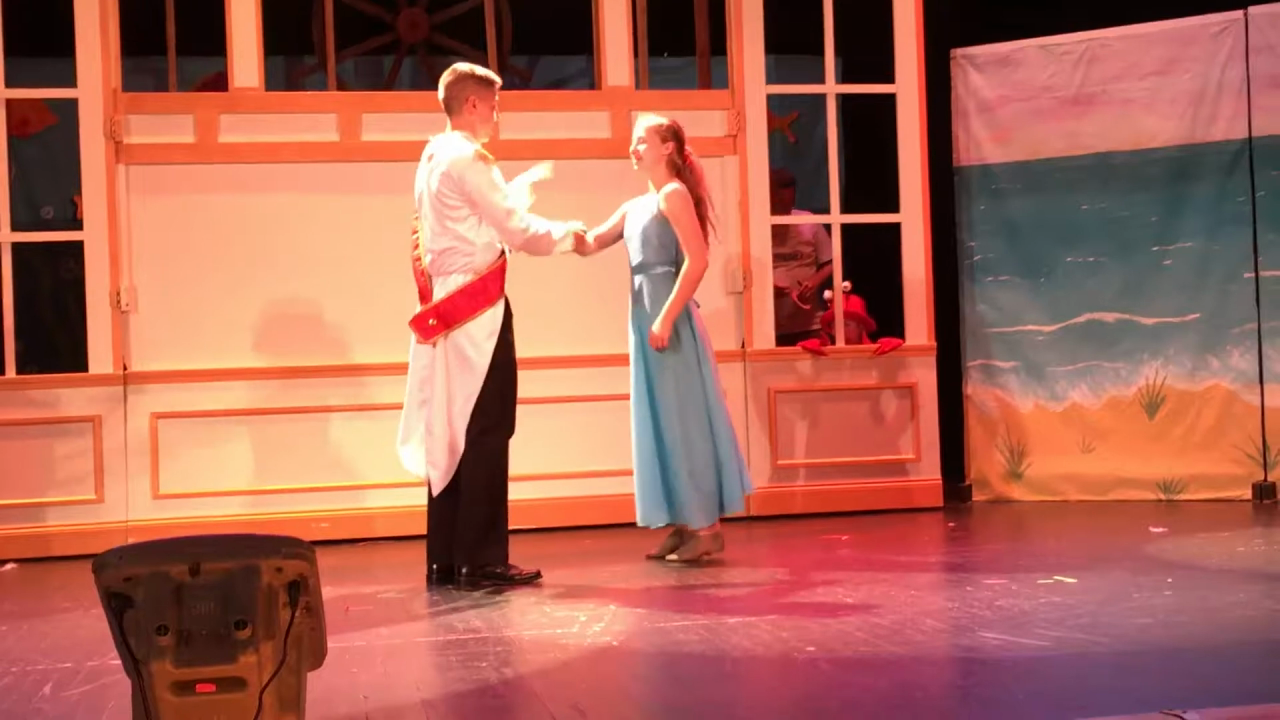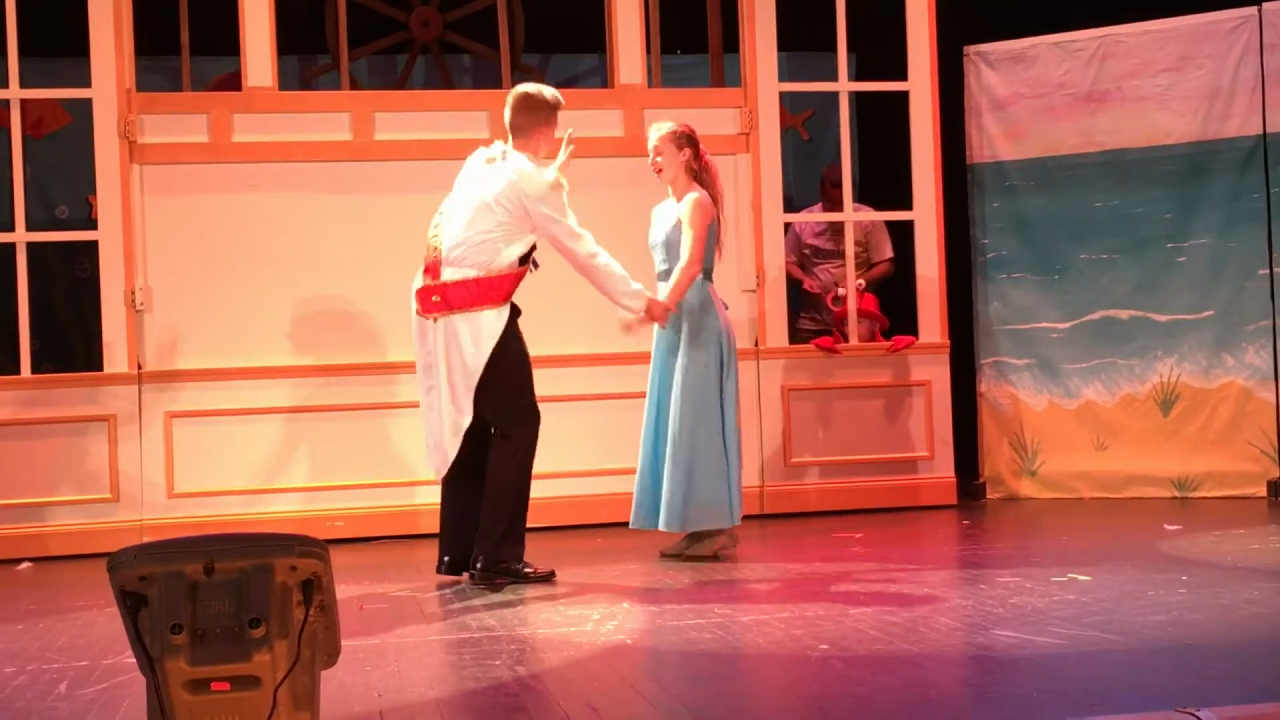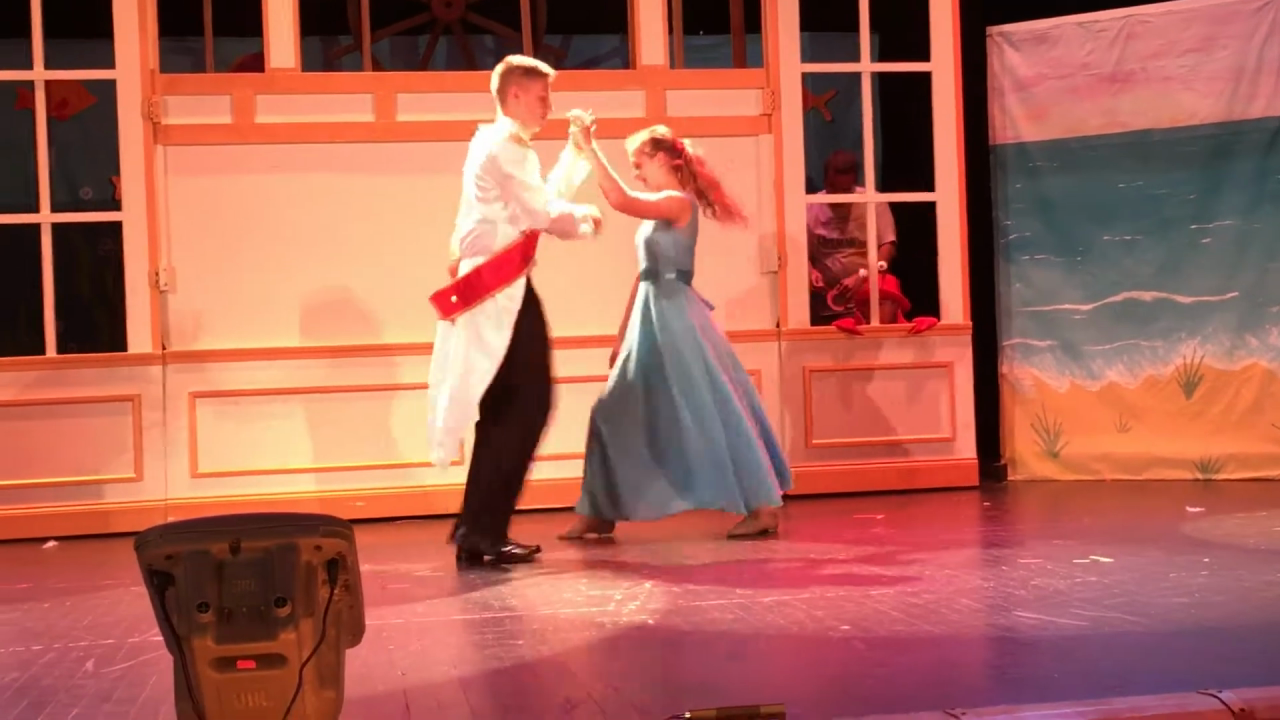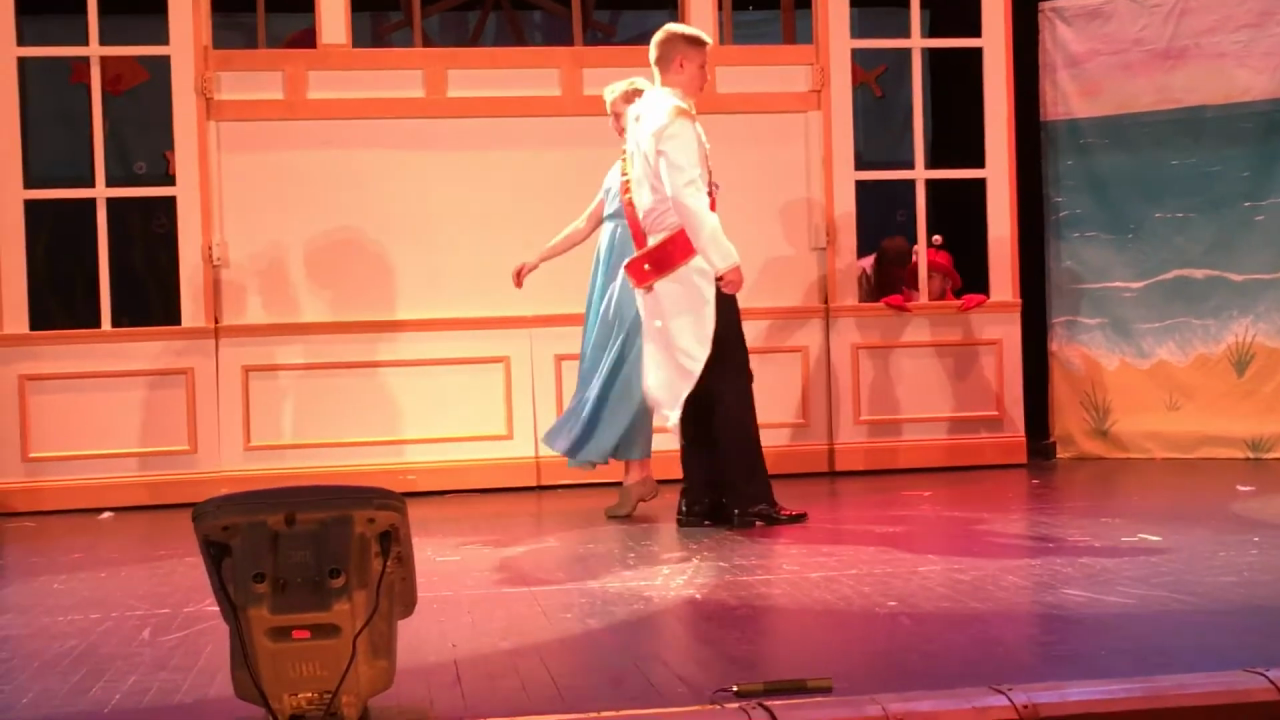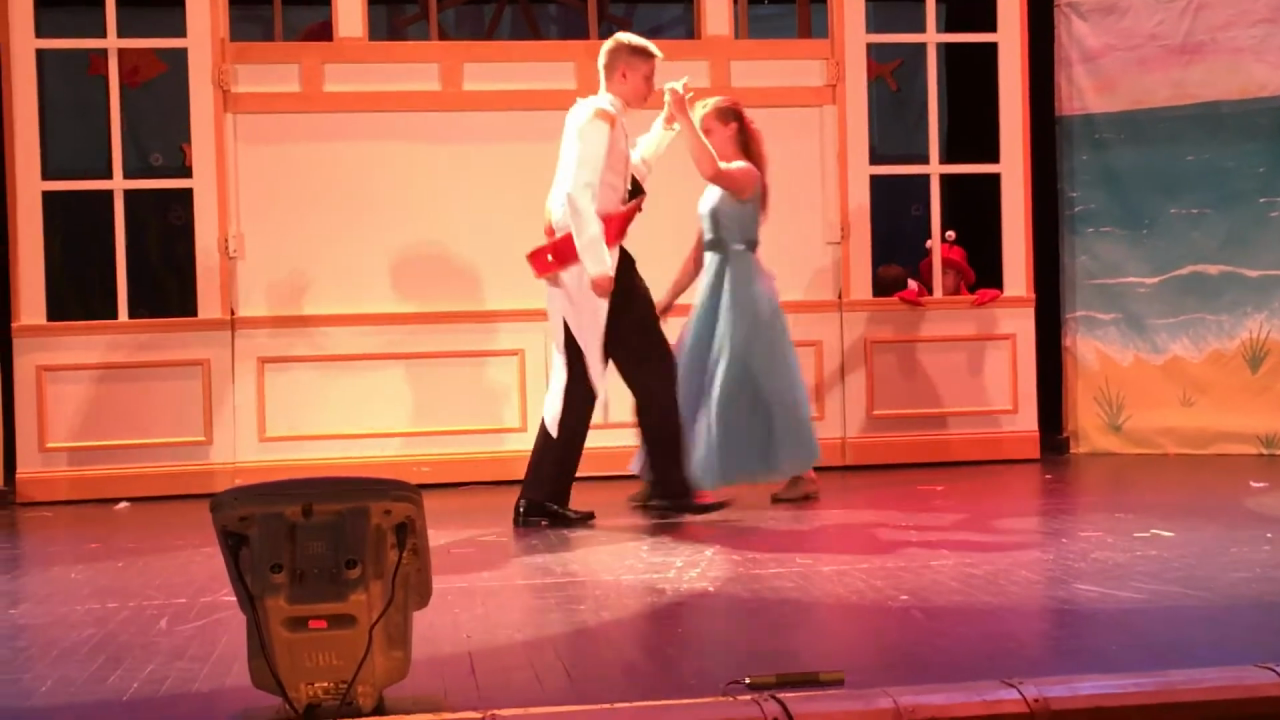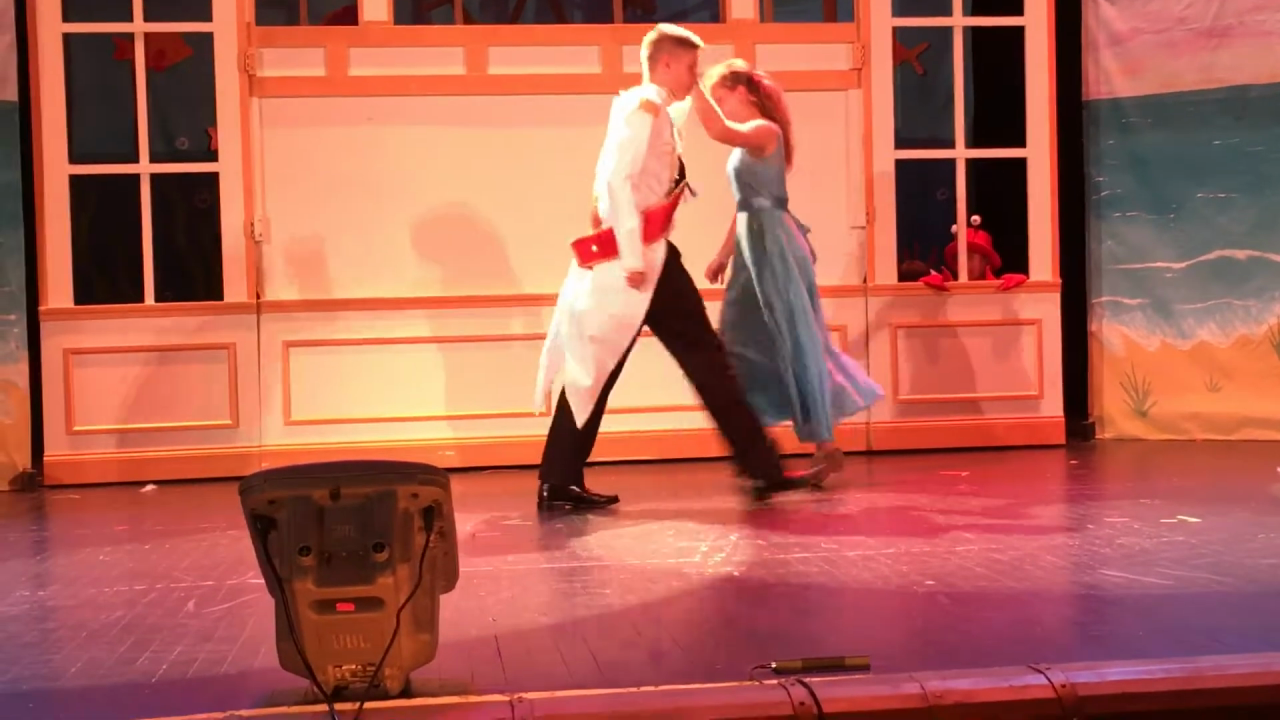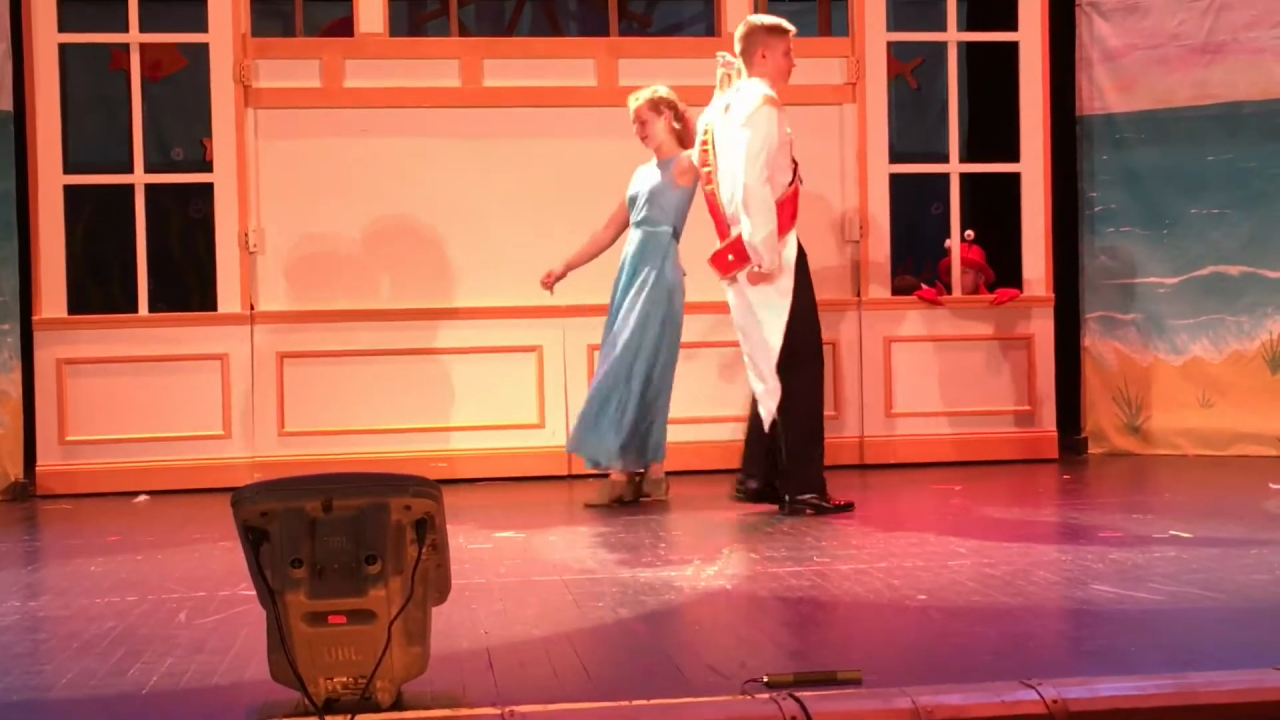
dt=0.7s
person 1, frame 1
left shoulder: (435, 157)
right shoulder: (468, 158)
right elbow: (518, 230)
left wrist: (524, 188)
right wrist: (566, 230)
left hip: (449, 306)
right hip: (476, 308)
left knee: (451, 432)
right knee: (486, 431)
left ankle: (447, 559)
right ankle: (481, 561)
person 1, frame 2
left shoulder: (485, 160)
right shoulder: (536, 182)
right elbow: (585, 254)
left wrist: (558, 169)
right wrist: (640, 300)
left hip: (450, 307)
right hip: (480, 311)
left knee: (470, 427)
right knee: (517, 424)
left ankle: (457, 551)
right ankle: (498, 557)
person 1, frame 3
left shoulder: (496, 143)
right shoulder: (505, 143)
left elbow: (536, 204)
right elbow: (543, 211)
left wrist: (576, 152)
right wrist: (587, 218)
left hip: (488, 290)
right hip: (502, 289)
left knee: (503, 411)
right knee: (527, 405)
left ankle: (481, 531)
right ankle: (479, 530)
person 1, frame 4
left shoulder: (644, 114)
right shoulder: (674, 116)
right elbow: (687, 195)
right wrist: (725, 258)
left hip: (665, 263)
right hip: (687, 262)
left knee: (702, 379)
right knee: (727, 376)
left ankle: (703, 497)
right ankle: (750, 500)
person 1, frame 5
left shoulder: (605, 120)
right shoulder: (598, 118)
left elbow: (629, 170)
right elbow: (579, 192)
left wrist: (667, 124)
right wrist: (600, 264)
left hip: (587, 262)
right hip: (594, 261)
left knee: (579, 381)
right knee: (651, 367)
left ankle: (541, 499)
right ankle: (671, 488)
person 1, frame 6
left shoulder: (644, 108)
right shoulder: (643, 108)
right elbow: (615, 182)
right wrist: (635, 256)
left hip: (642, 252)
right hip: (639, 253)
left knee: (595, 364)
right knee: (703, 354)
left ankle: (559, 481)
right ankle: (760, 467)
person 1, frame 7
left shoulder: (726, 105)
right shoulder: (762, 103)
right elbow: (754, 184)
right wrist: (766, 253)
left hip: (744, 251)
right hip: (770, 250)
left knee: (775, 365)
right knee: (800, 364)
left ankle: (760, 474)
right ankle: (801, 488)
person 2, frame 1
left shoulder: (674, 194)
right shoulder: (634, 207)
left elbow: (697, 261)
right elbow: (592, 243)
left wrist: (667, 317)
right wrist: (569, 237)
left hip: (671, 318)
right hip: (644, 316)
left knee: (683, 417)
right knee: (659, 421)
left ankle: (706, 526)
right ankle: (683, 524)
person 2, frame 2
left shoulder: (697, 202)
right shoulder: (661, 211)
left elbow: (689, 270)
left hip: (698, 321)
right hip: (671, 324)
left knee: (699, 421)
right knee: (674, 423)
left ankle: (720, 524)
right ankle: (696, 525)
person 2, frame 3
left shoulder: (676, 202)
right shoulder: (657, 210)
left elbow: (621, 200)
left wrist: (590, 148)
right wrist: (623, 335)
left hip: (677, 318)
right hip: (652, 318)
left knee: (714, 411)
right knee: (617, 413)
left ankle: (763, 506)
right ankle: (600, 513)
person 2, frame 4
right shoulder: (617, 169)
right elbow: (585, 224)
right wrist: (536, 259)
right hip: (608, 268)
left knee: (622, 368)
right knee: (610, 368)
left ankle: (637, 474)
right ankle: (637, 473)
person 2, frame 5
left shoulder: (744, 173)
right shoulder: (715, 184)
left elbow: (712, 170)
right elbow: (701, 249)
left wrist: (684, 117)
right wrist: (672, 294)
left hip: (742, 286)
right hip: (716, 286)
left knee: (760, 382)
right knee: (693, 378)
left ankle: (802, 473)
right ankle: (687, 473)
person 2, frame 6
left shoulder: (766, 132)
right shoulder: (750, 141)
left elbow: (720, 131)
left wrist: (692, 89)
right wrist: (723, 255)
left hip: (775, 247)
right hip: (754, 249)
left knee: (794, 345)
right knee: (741, 345)
left ankle: (829, 445)
person 2, frame 7
left shoulder: (687, 164)
right shoulder: (643, 173)
right elbow: (610, 230)
right wrist: (564, 268)
left hip: (658, 273)
right hip: (631, 271)
left knee: (629, 369)
right knee: (628, 370)
left ankle: (622, 474)
right ankle: (649, 473)
